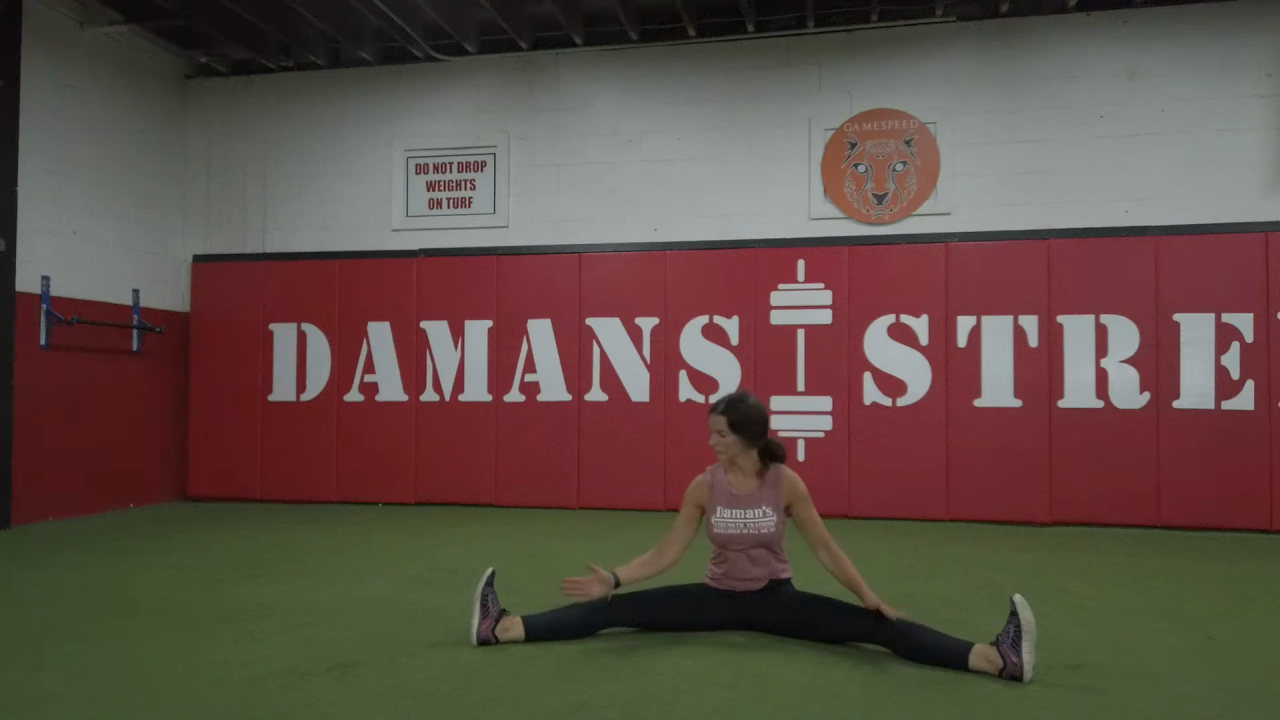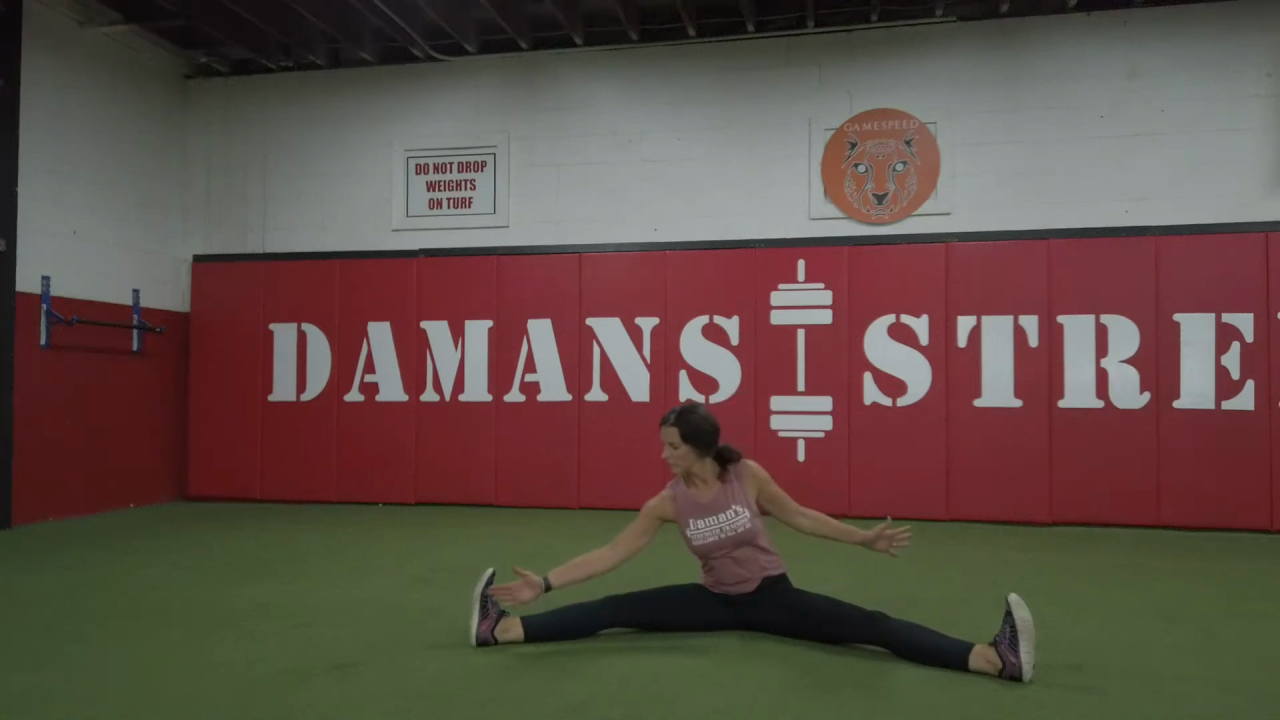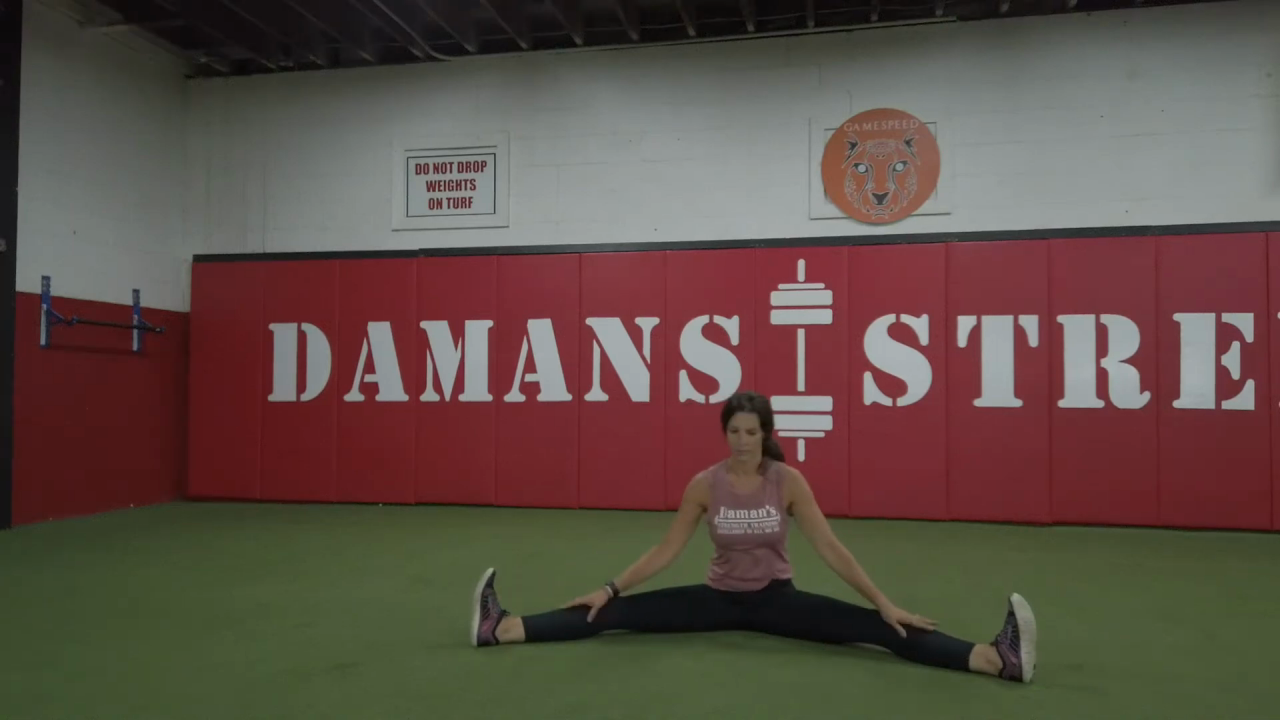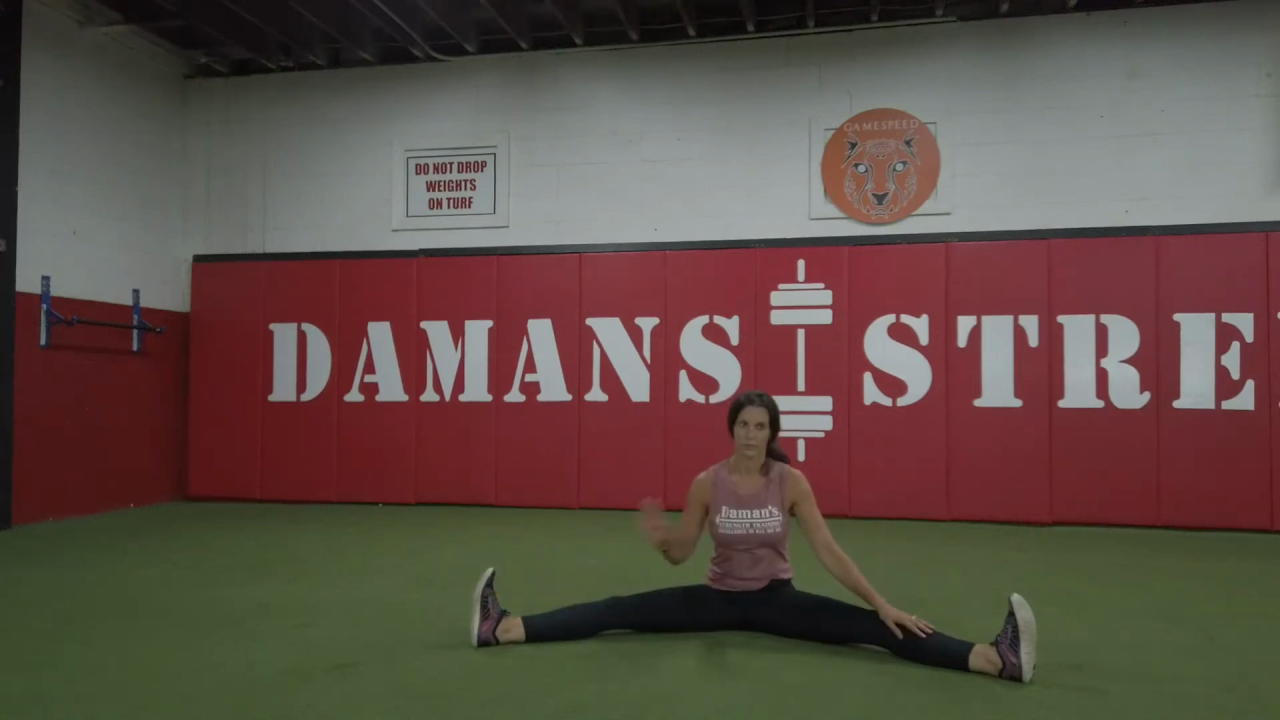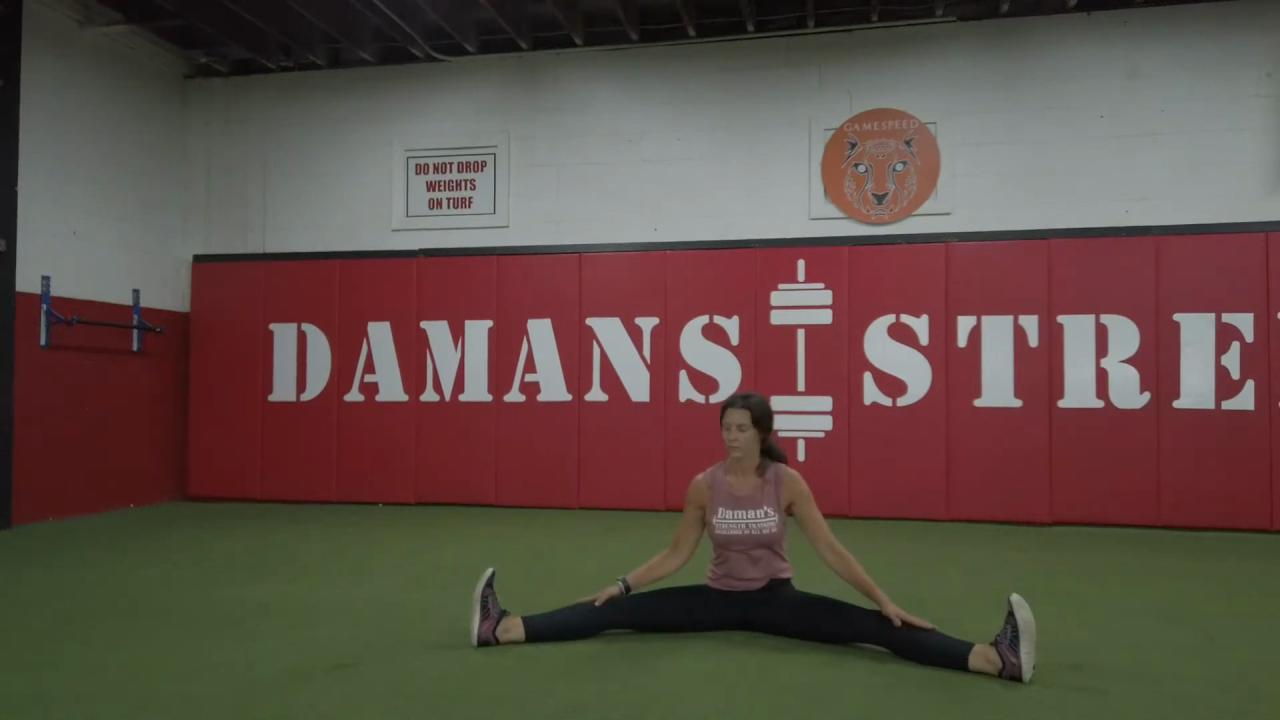
dt=1s
person 1, frame 1
left shoulder: (786, 483)
right shoulder: (703, 486)
left elbow: (826, 548)
right elbow: (666, 551)
left wrist: (873, 598)
right wrist: (611, 580)
left hip: (775, 598)
right hip: (719, 598)
left knee: (868, 625)
right knee: (618, 610)
left ankle: (997, 659)
right ankle: (502, 628)
person 1, frame 2
left shoulder: (748, 475)
right shoulder: (667, 502)
left elbow: (797, 515)
right elbow: (610, 552)
left wrist: (864, 538)
right wrist: (543, 583)
left hip: (770, 595)
right hip: (715, 601)
left knee: (868, 626)
right knee: (616, 610)
left ankle: (995, 659)
right ankle: (501, 629)
person 1, frame 3
left shoulder: (788, 481)
right shoulder: (704, 484)
left elbow: (830, 548)
right elbow: (665, 550)
left wrist: (885, 603)
right wrist: (609, 588)
left hip: (776, 598)
right hip: (720, 598)
left knee: (872, 627)
right knee: (620, 614)
left ankle: (997, 659)
right ankle: (502, 628)
person 1, frame 4
left shoulder: (791, 482)
right shoulder: (706, 484)
left elbow: (829, 551)
right elbow: (678, 558)
left wrist: (883, 604)
right wrist: (663, 537)
left hip: (775, 598)
right hip: (719, 597)
left knee: (868, 627)
right knee: (620, 611)
left ankle: (997, 659)
right ankle: (502, 628)
person 1, frame 5
left shoulder: (788, 483)
right shoulder: (703, 485)
left elbow: (831, 549)
right elbow: (676, 553)
left wrist: (885, 600)
right wrist: (621, 585)
left hip: (775, 598)
right hip: (719, 598)
left knee: (871, 627)
right knee: (618, 613)
left ankle: (996, 658)
right ankle: (502, 628)
